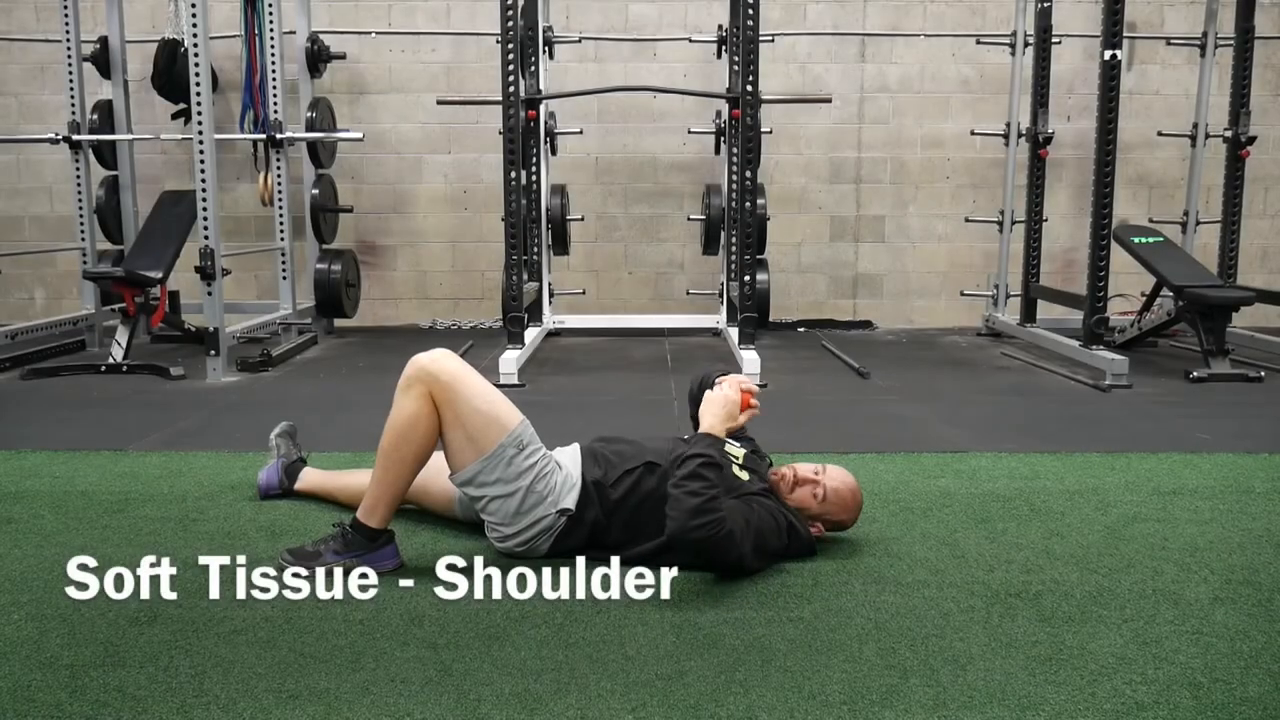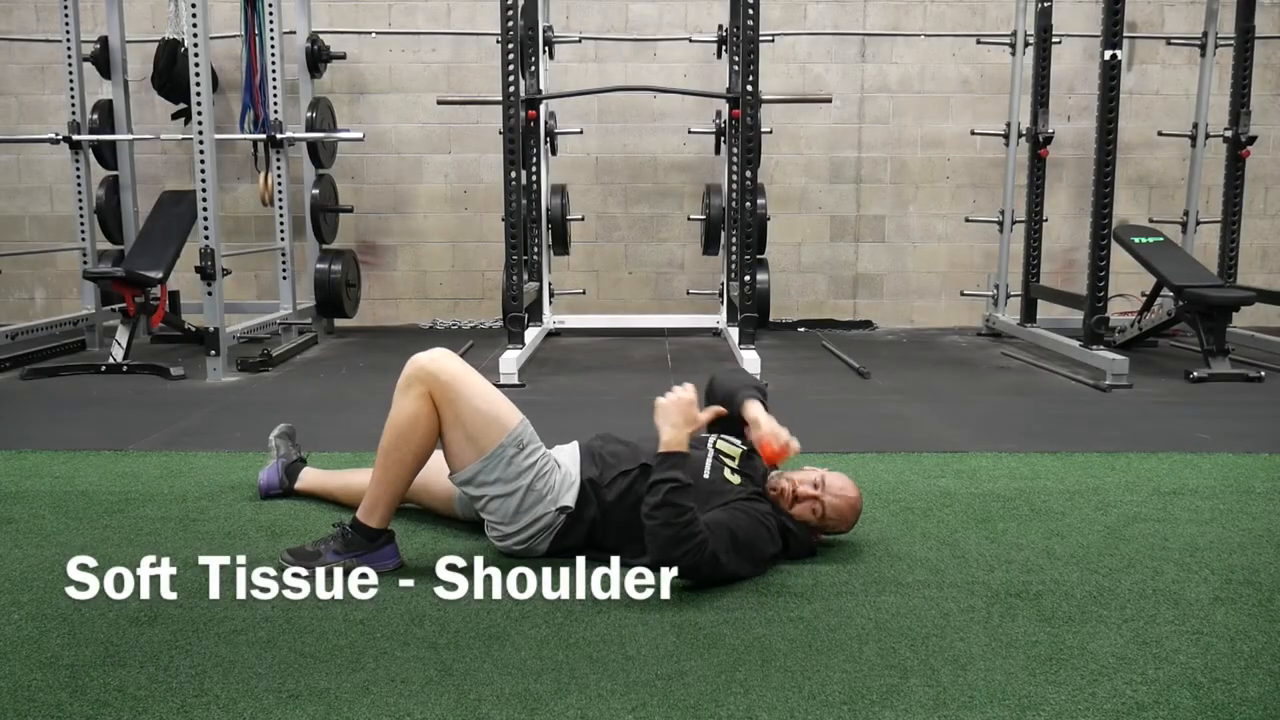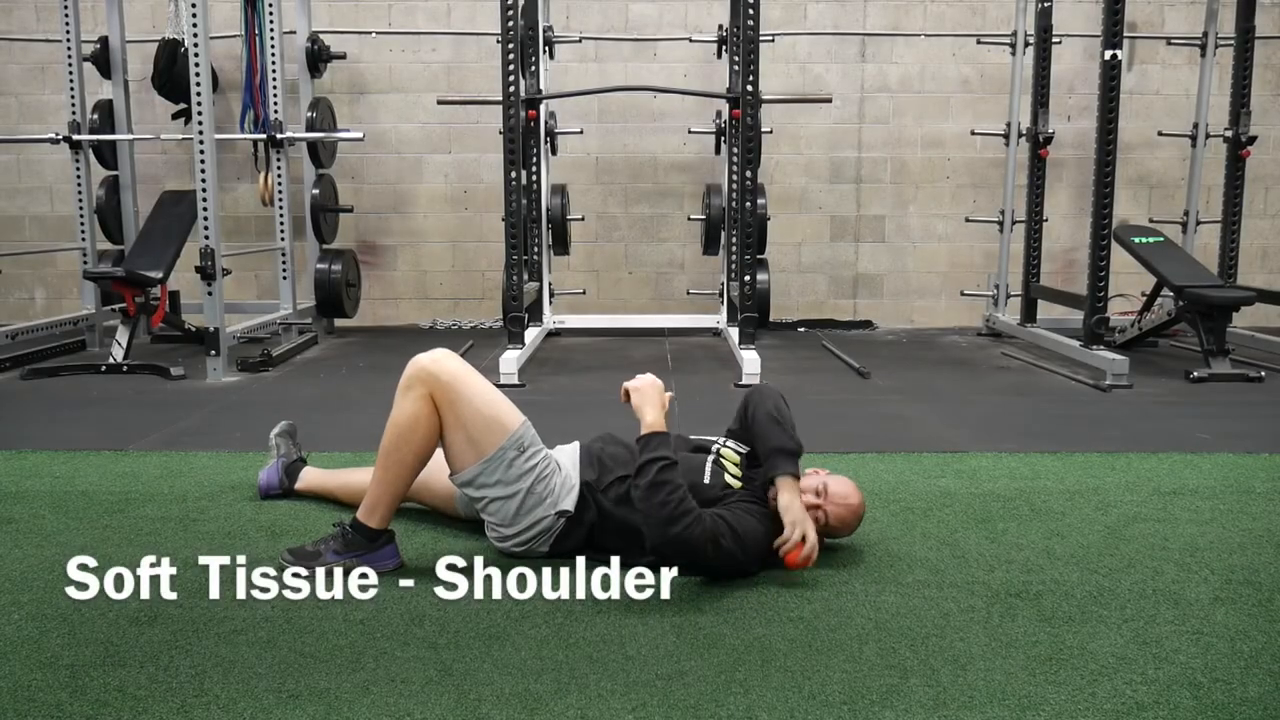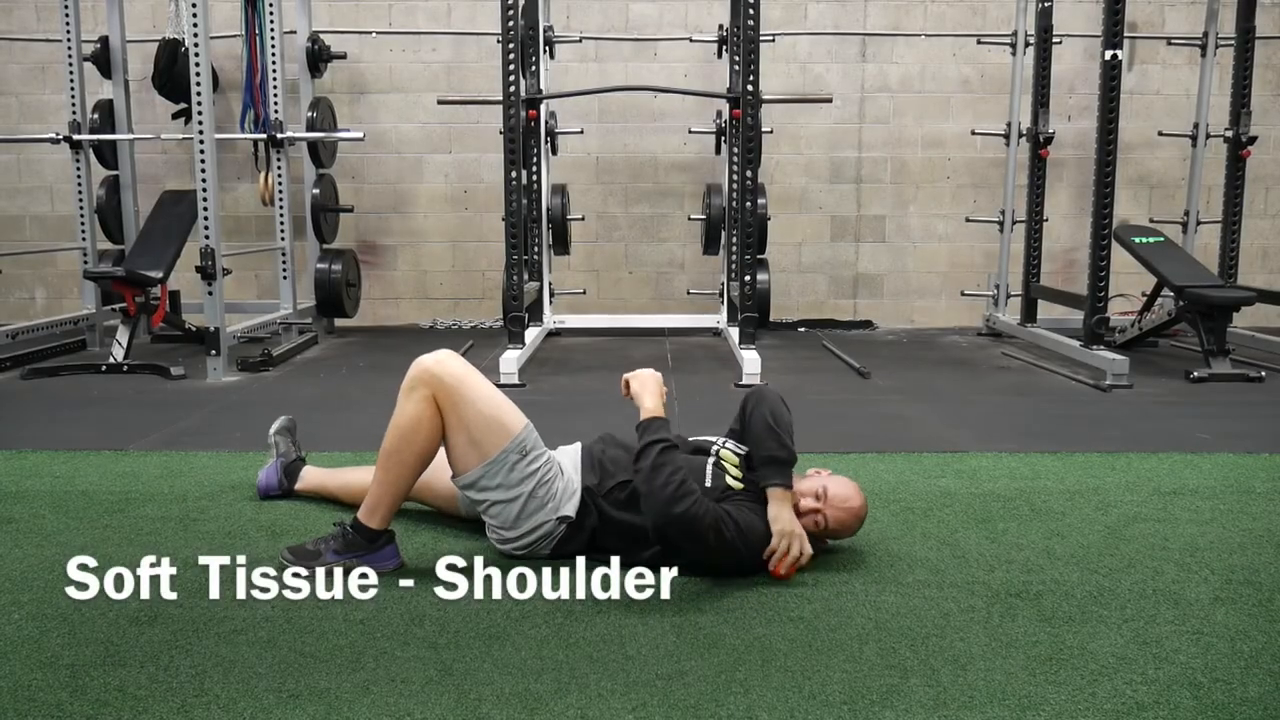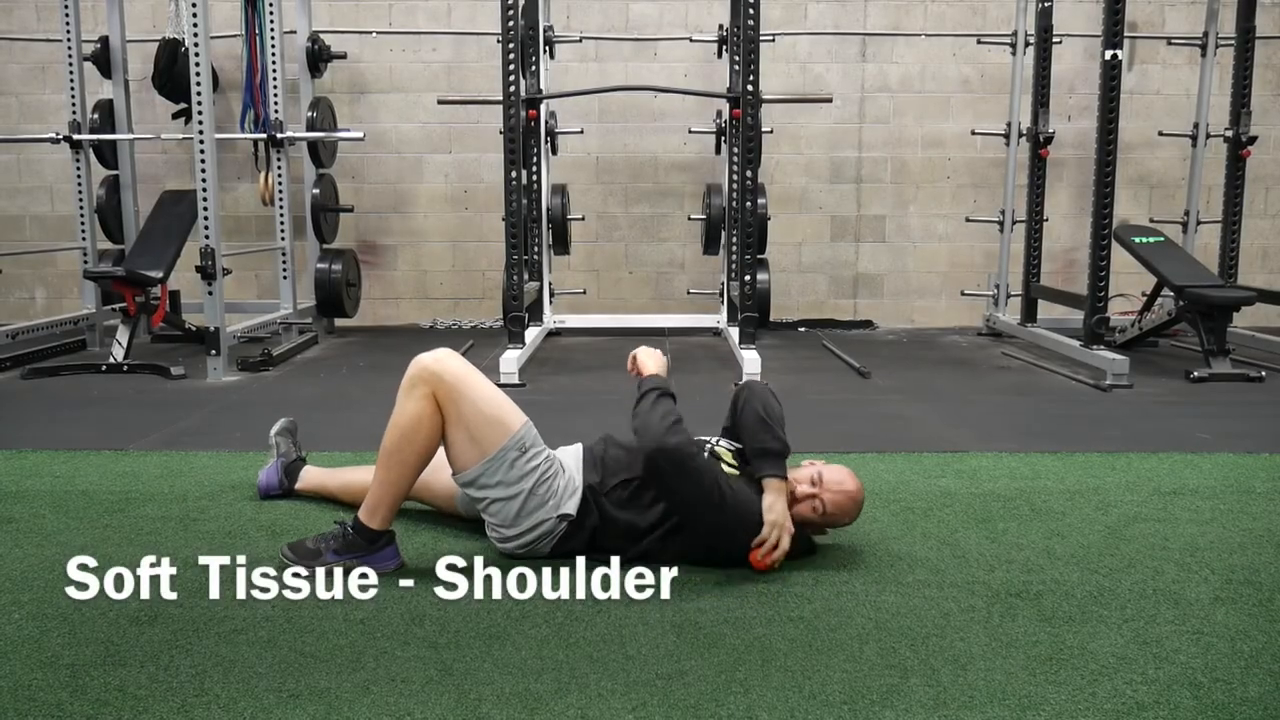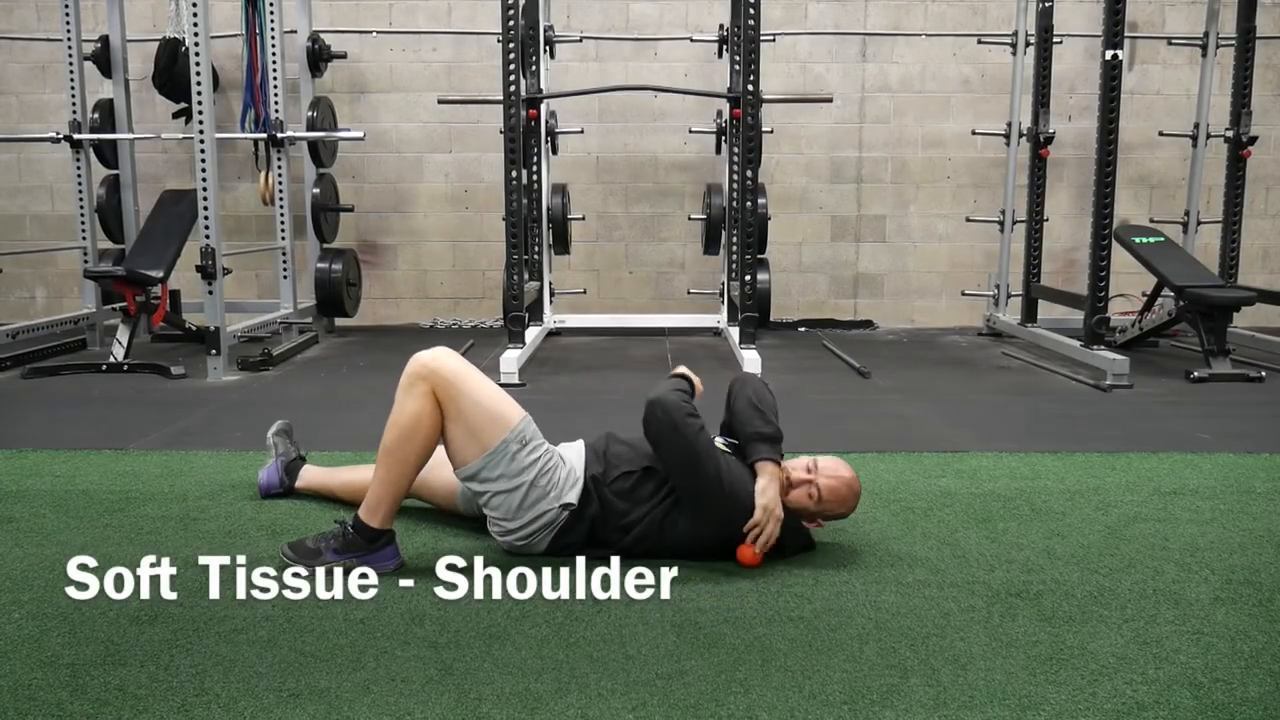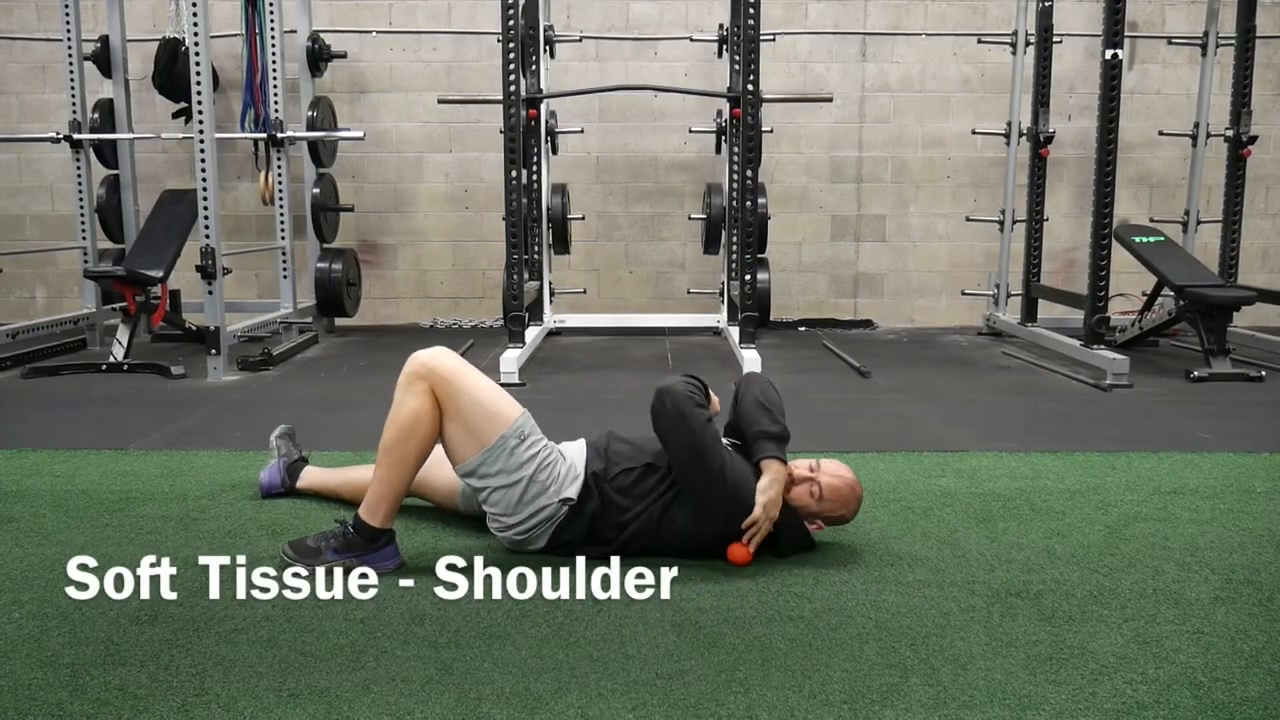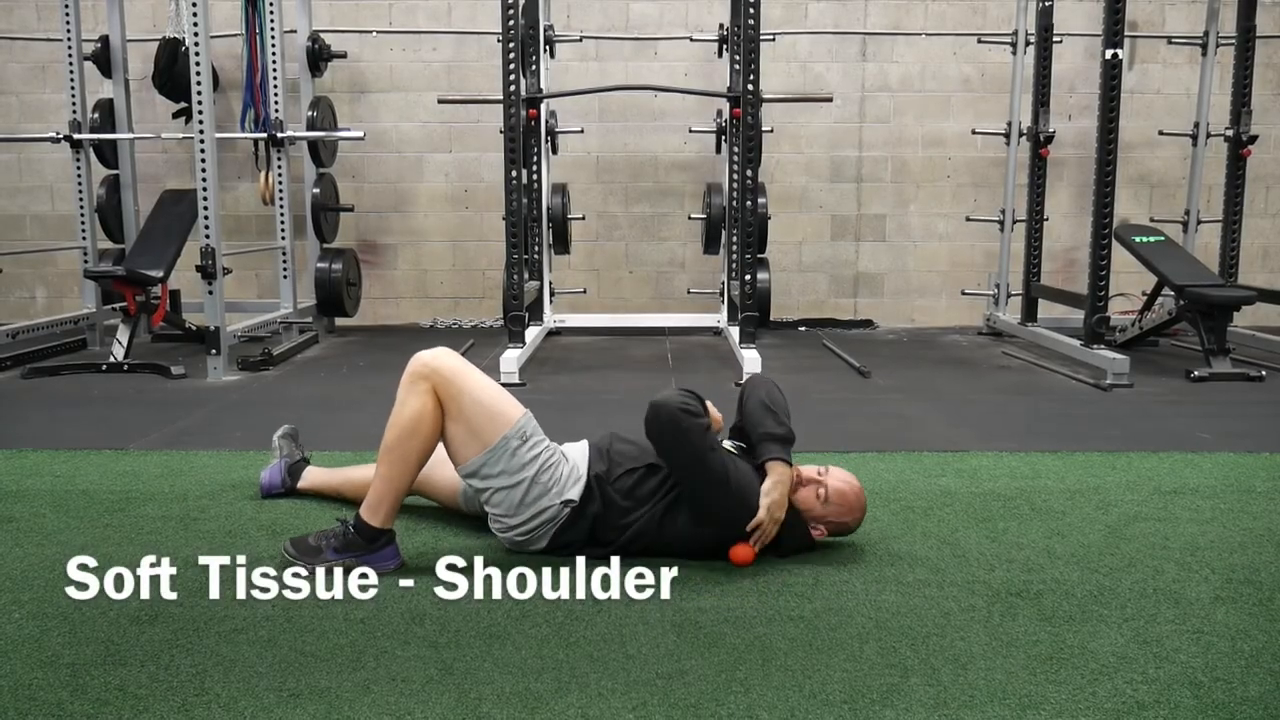
dt=0.2s
person 1, frame 1
left shoulder: (765, 523)
right shoulder: (757, 468)
left elbow: (690, 530)
right elbow: (700, 390)
left wrist: (712, 428)
right wrist: (726, 386)
left hip: (542, 508)
right hip: (559, 478)
left knee: (430, 370)
right knee: (404, 474)
left ankle: (366, 540)
right ankle: (296, 475)
person 1, frame 2
left shoulder: (756, 530)
right shoulder: (759, 468)
left elbow: (674, 554)
right elbow: (723, 383)
left wrist: (675, 443)
right wrist: (757, 411)
left hip: (542, 508)
right hip: (558, 476)
left knee: (430, 370)
right knee: (405, 473)
left ankle: (365, 540)
right ankle: (296, 474)
person 1, frame 3
left shoulder: (749, 533)
right shoulder: (759, 466)
left elbow: (670, 536)
right elbow: (764, 401)
left wrist: (653, 424)
right wrist: (788, 484)
left hip: (540, 509)
right hip: (559, 473)
left knee: (430, 371)
right knee: (406, 472)
left ankle: (366, 538)
right ankle: (297, 475)
person 1, frame 4
left shoulder: (747, 535)
right shoulder: (763, 478)
left elbow: (671, 513)
right elbow: (763, 402)
left wrist: (651, 409)
right wrist: (778, 492)
left hip: (542, 513)
right hip: (562, 474)
left knee: (435, 371)
right knee: (409, 470)
left ankle: (365, 539)
right ankle: (296, 474)
person 1, frame 5
left shoulder: (739, 519)
right shoulder: (761, 481)
left elbow: (664, 449)
right elbow: (752, 395)
left wrist: (654, 378)
right wrist: (773, 481)
left hip: (542, 512)
right hip: (562, 477)
left knee: (434, 370)
right knee: (409, 470)
left ankle: (367, 539)
right ankle: (296, 475)
person 1, frame 6
left shoulder: (731, 500)
right shoulder: (755, 476)
left elbow: (662, 414)
right elbow: (748, 387)
left wrist: (684, 381)
right wrist: (768, 467)
left hip: (544, 505)
right hip: (557, 482)
left knee: (431, 369)
right knee: (411, 468)
left ankle: (368, 538)
right ankle: (298, 473)
person 1, frame 7
left shoulder: (732, 498)
right shoulder: (759, 477)
left elbow: (671, 400)
right elbow: (755, 387)
left wrist: (701, 396)
right wrist: (775, 462)
left hip: (545, 501)
right hip: (559, 480)
left knee: (429, 367)
right knee: (412, 466)
left ankle: (368, 538)
right ankle: (299, 474)
person 1, frame 8
left shoulder: (737, 505)
right shoulder: (763, 478)
left elbow: (664, 415)
right elbow: (760, 389)
left wrist: (700, 412)
right wrist: (779, 463)
left hip: (545, 502)
right hip: (562, 478)
left knee: (430, 368)
right knee: (414, 464)
left ankle: (368, 537)
right ankle: (300, 475)
